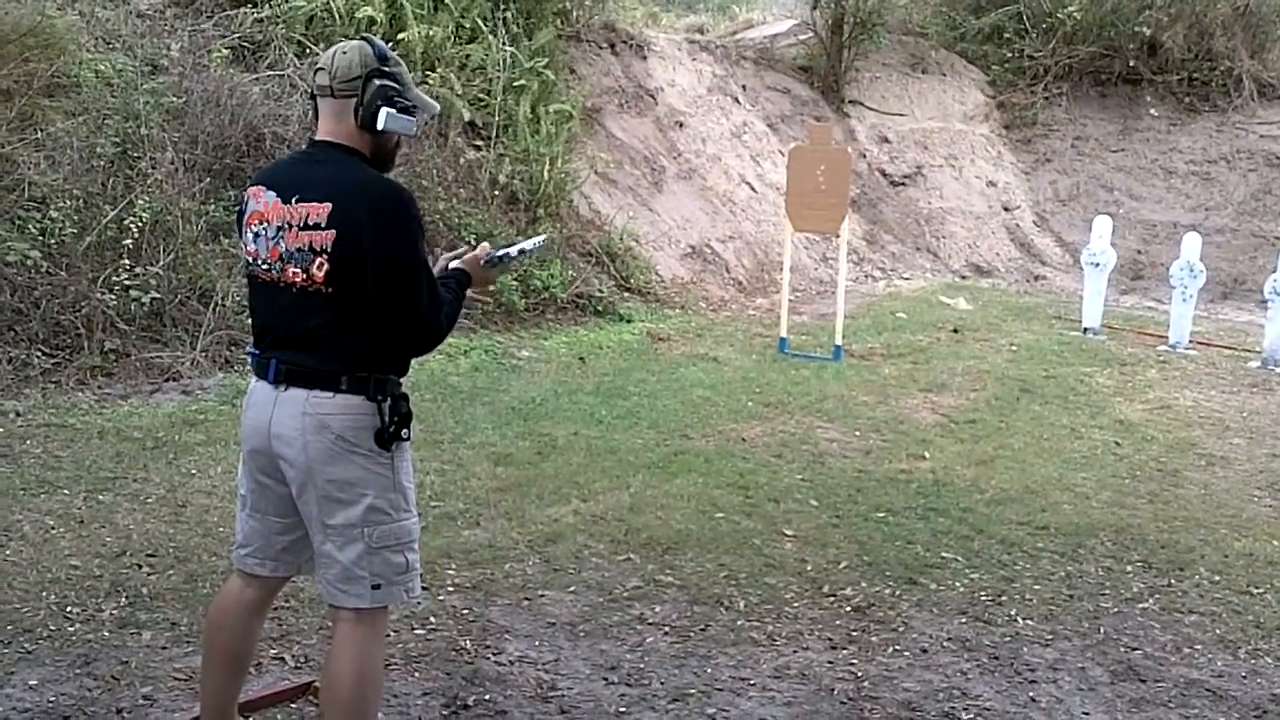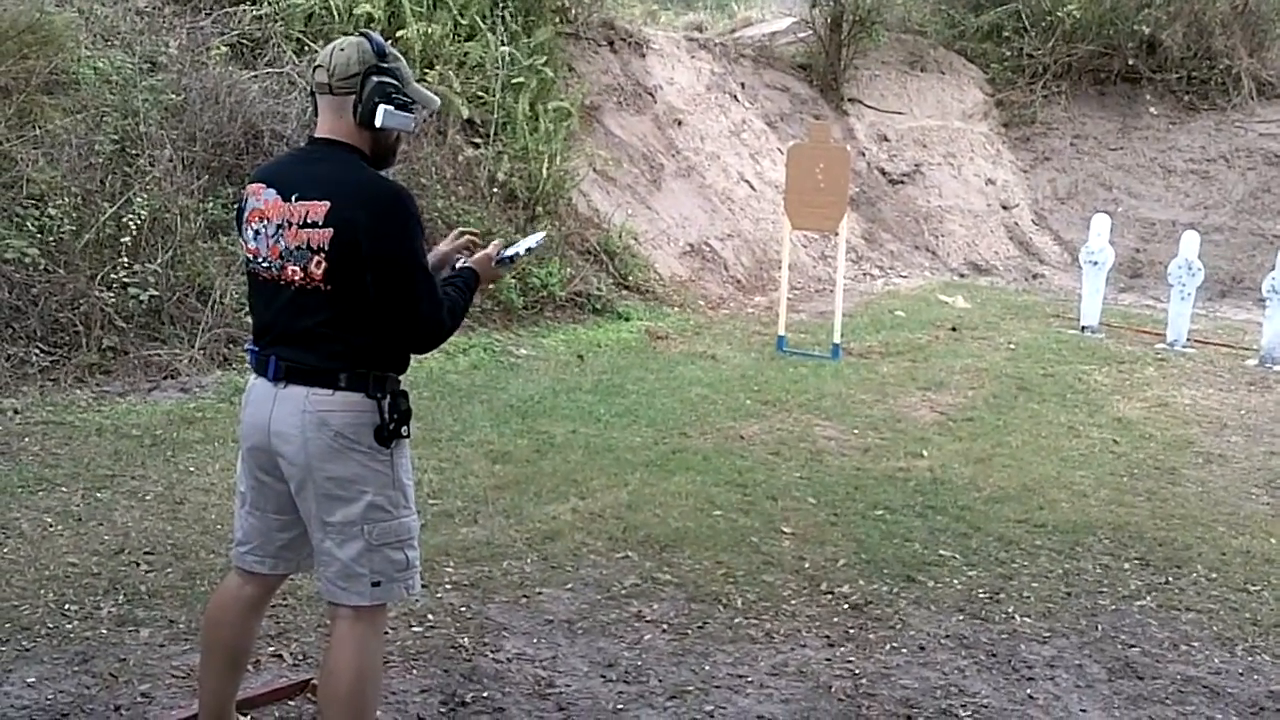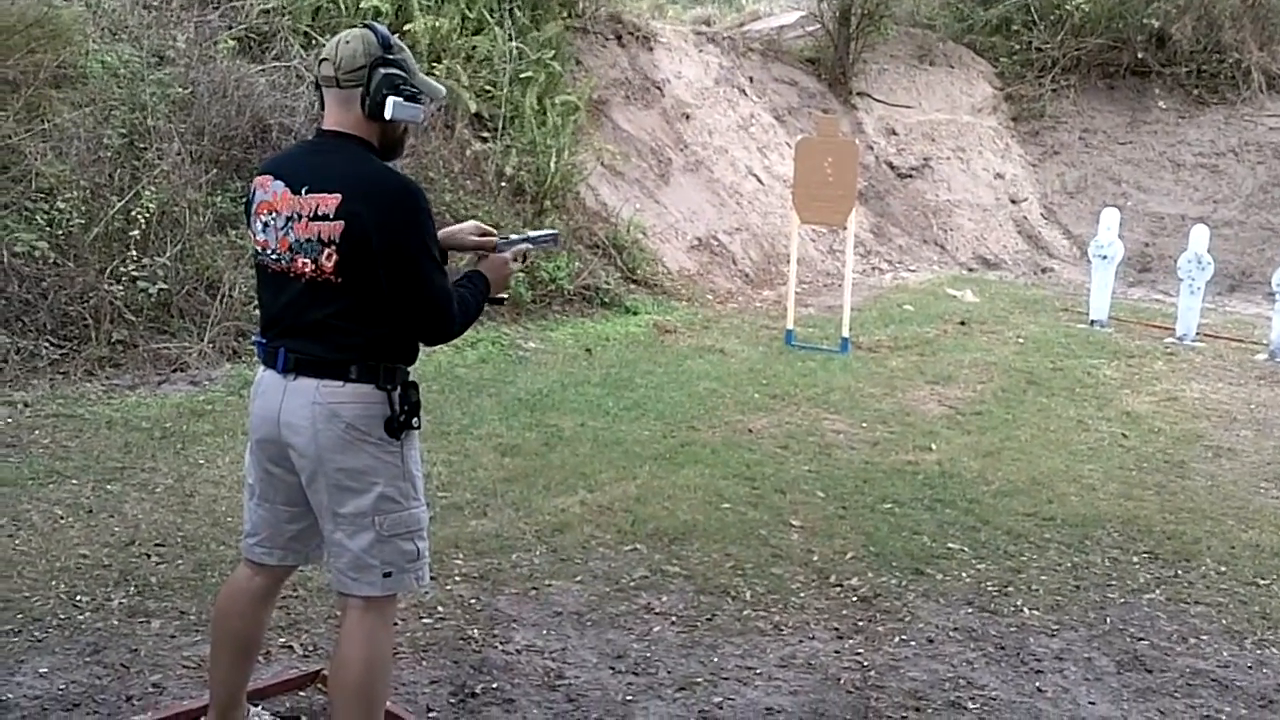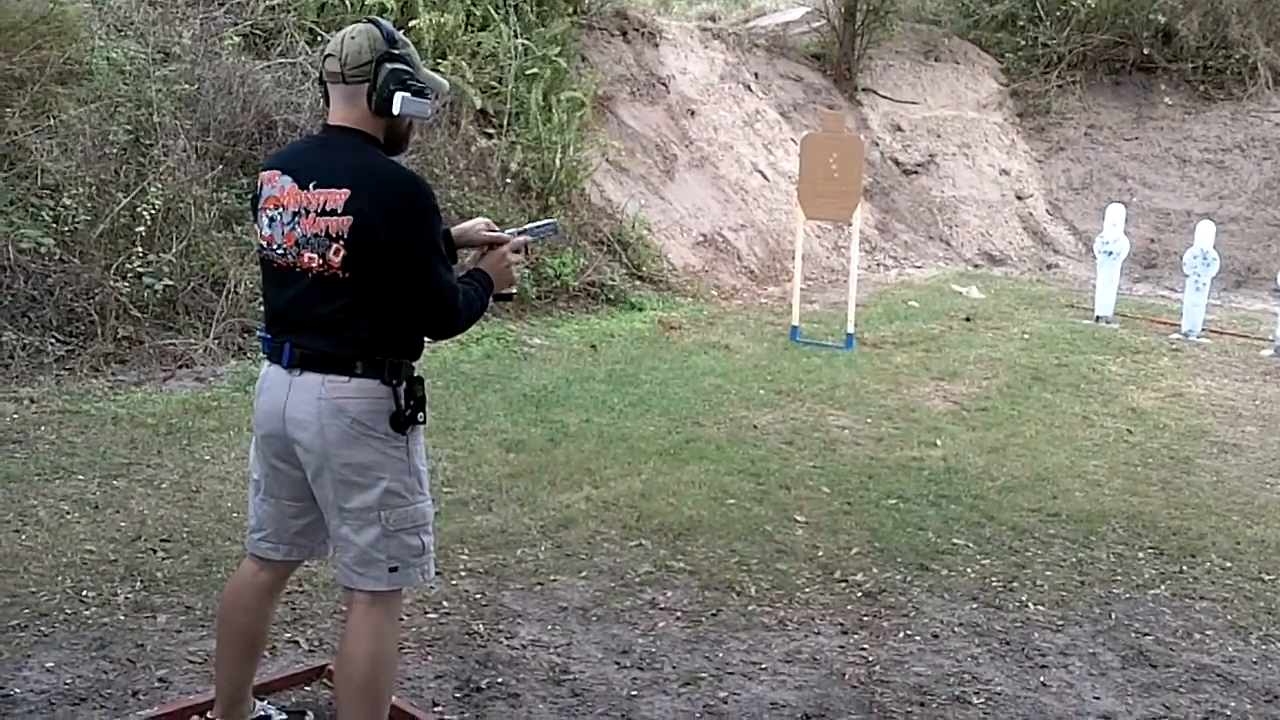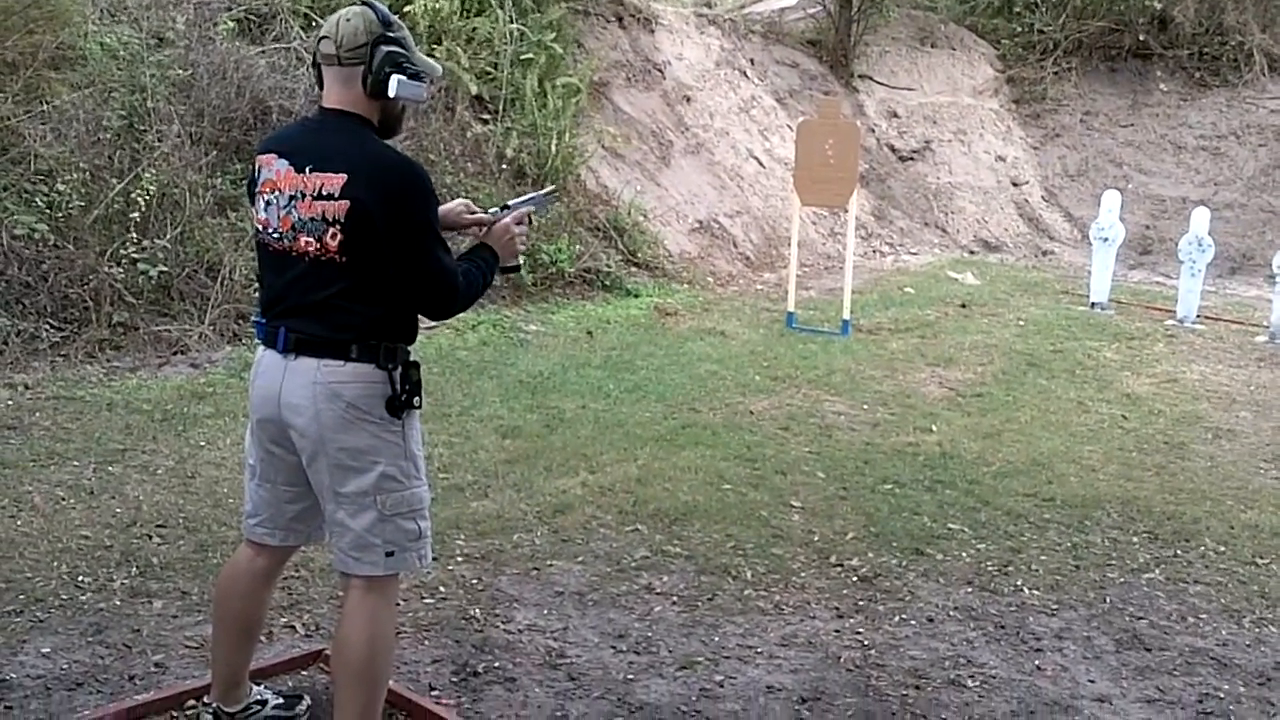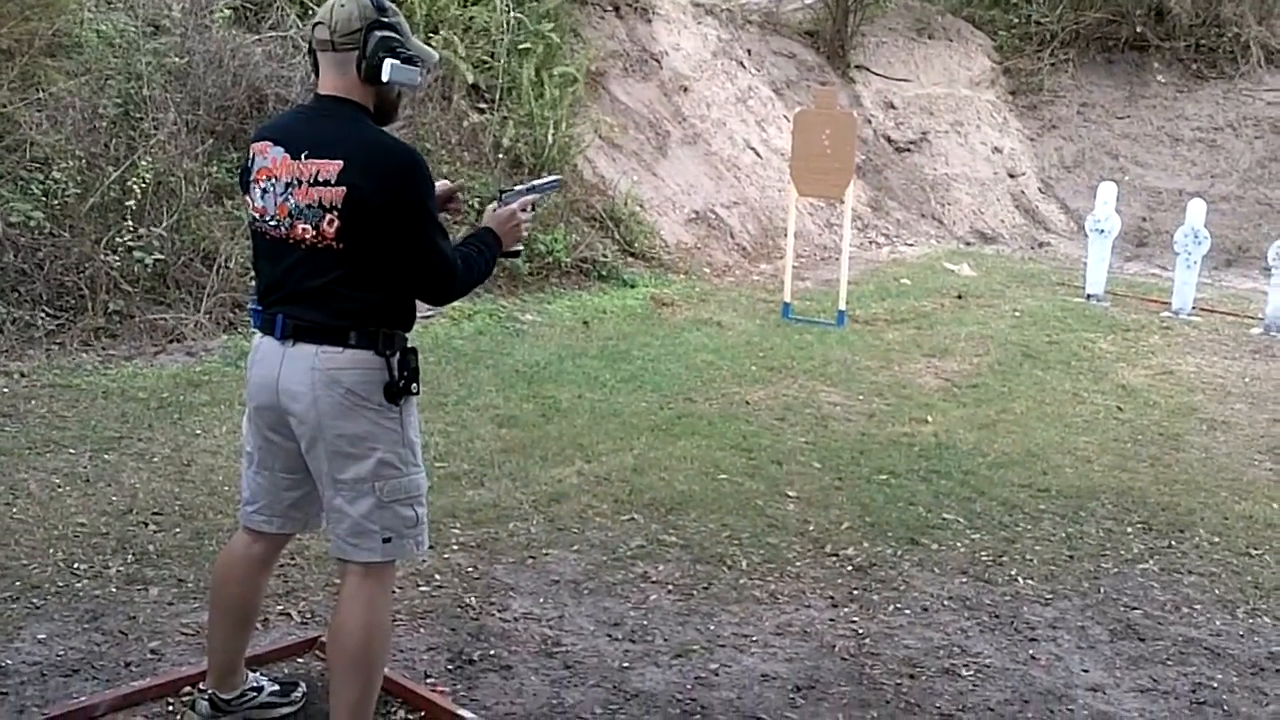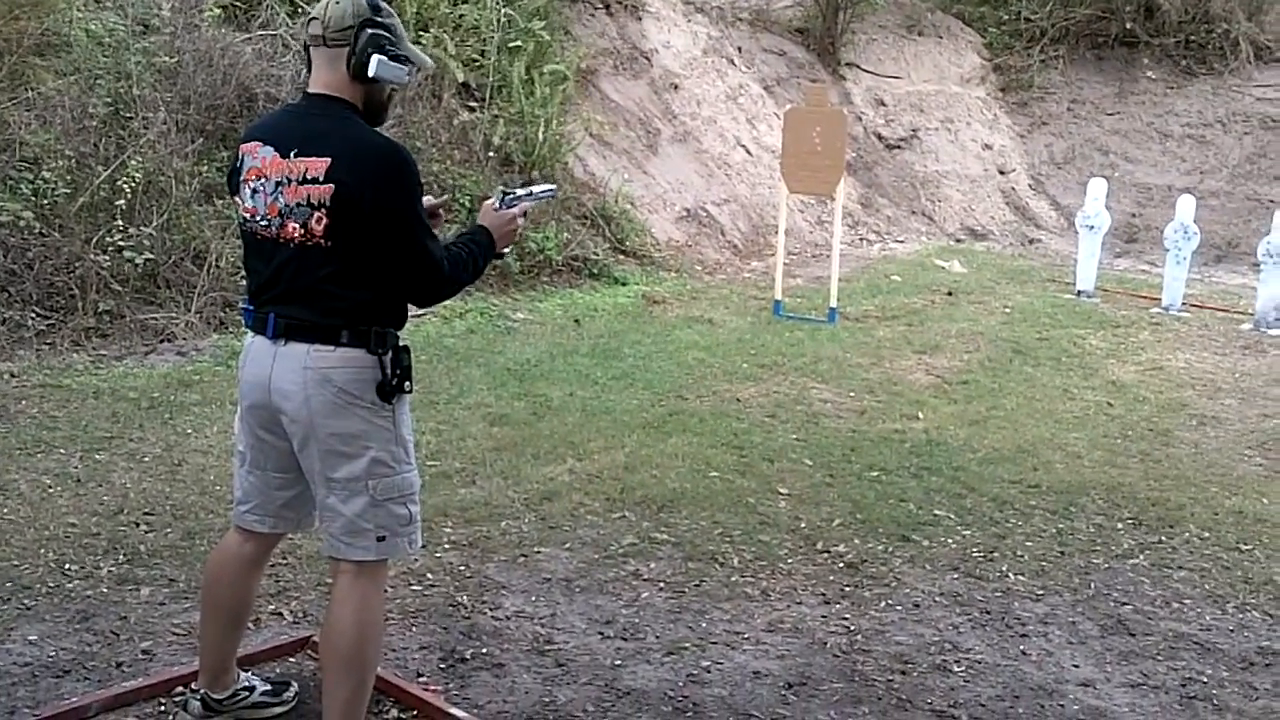
dt=0.2s
person 1, frame 1
left shoulder: (261, 189)
right shoulder: (381, 200)
right elbow: (415, 331)
left wrist: (425, 273)
right wrist: (459, 280)
left hip: (267, 403)
right hip: (345, 420)
left knee: (253, 576)
right knee: (361, 607)
person 1, frame 2
left shoulder: (262, 186)
right shoulder: (379, 198)
right elbow: (419, 329)
left wrist: (426, 264)
right wrist: (467, 277)
left hip: (266, 399)
right hip: (343, 417)
left knee: (251, 573)
right knee: (359, 605)
person 1, frame 3
left shoulder: (270, 177)
right shoulder: (388, 191)
right elbow: (433, 321)
left wrist: (435, 243)
right wrist: (482, 281)
left hip: (274, 391)
right hip: (352, 408)
left knee: (260, 565)
right knee: (369, 596)
person 1, frame 4
left shoulder: (277, 171)
right shoulder: (396, 187)
right elbow: (438, 315)
left wrist: (447, 238)
right wrist: (485, 278)
left hip: (280, 386)
right hip: (357, 403)
left knee: (266, 559)
right knee: (376, 591)
person 1, frame 5
left shoulder: (272, 153)
right shoulder: (392, 172)
right elbow: (437, 296)
left wrist: (432, 219)
right wrist: (489, 254)
left hip: (274, 370)
right hip: (353, 388)
left knee: (262, 544)
right knee: (372, 575)
person 1, frame 6
left shoulder: (266, 142)
right shoulder: (390, 160)
right elbow: (437, 281)
right wrist: (492, 237)
left hip: (271, 357)
right hip: (351, 375)
left knee: (258, 531)
right knee: (369, 563)
person 1, frame 7
left shoulder: (254, 142)
right shoulder: (379, 158)
right elbow: (424, 282)
right wrist: (487, 237)
left hip: (264, 356)
right hip: (343, 373)
left knee: (251, 529)
right knee: (362, 561)
